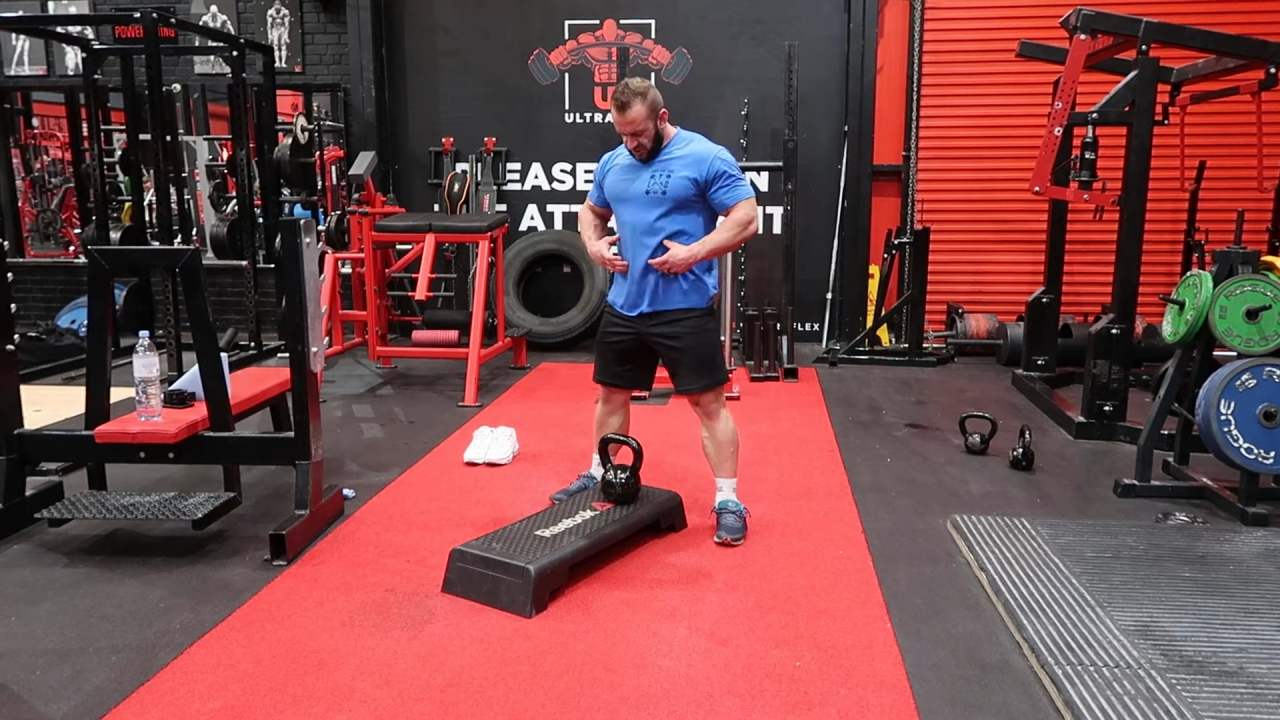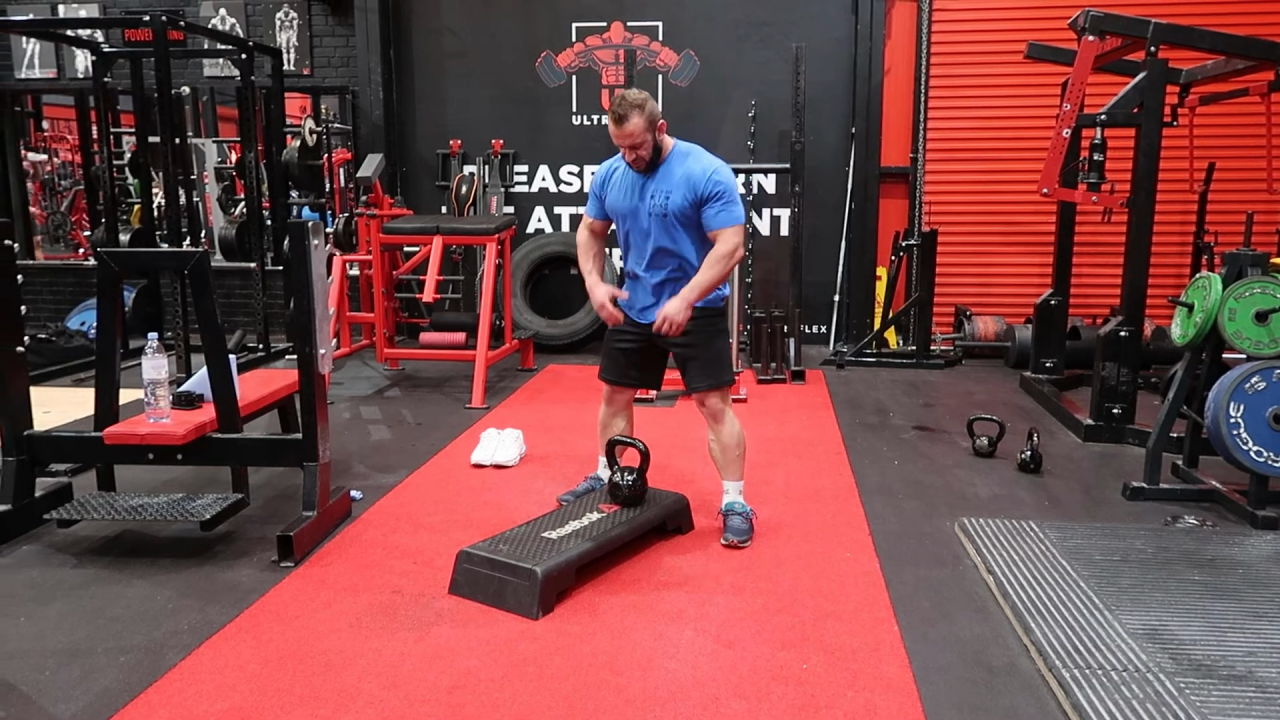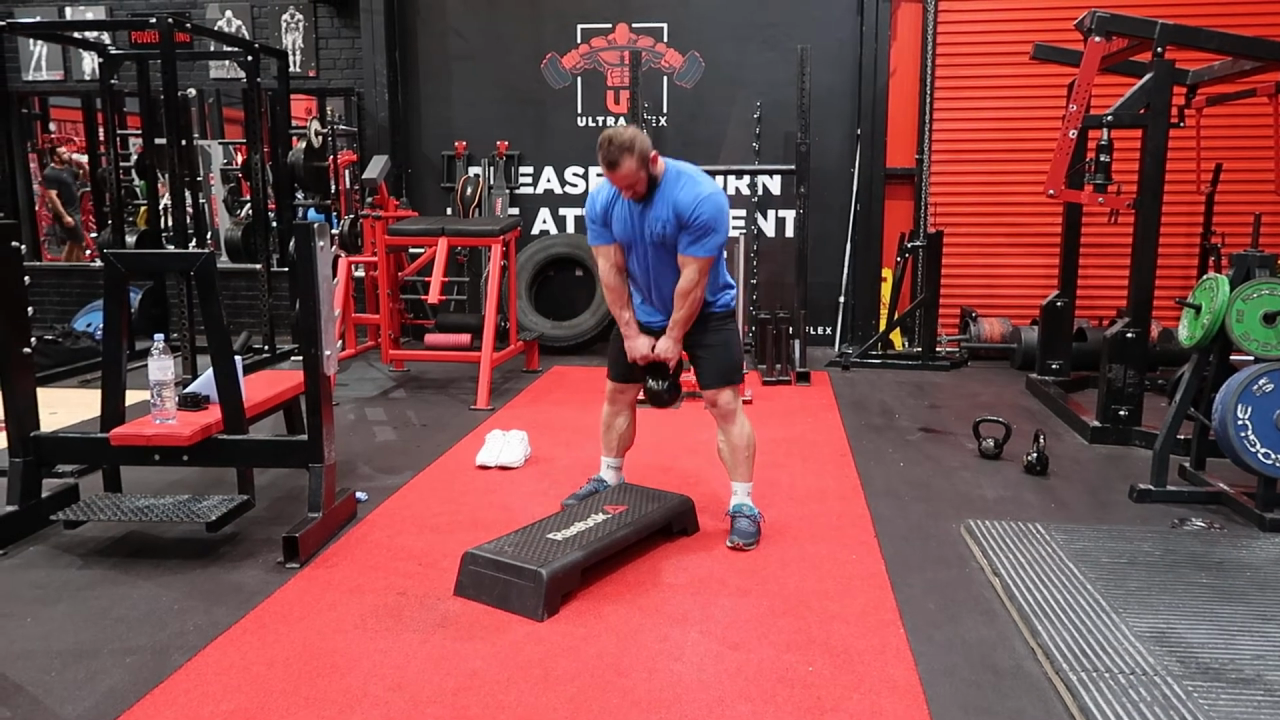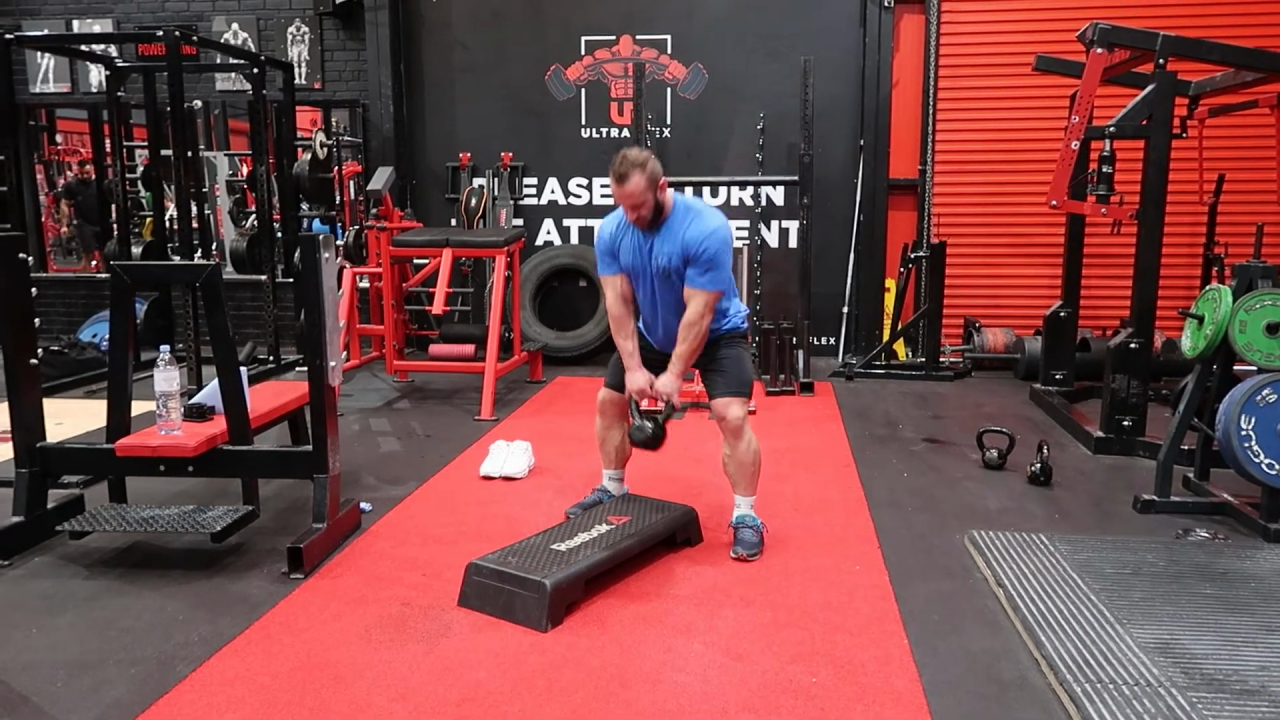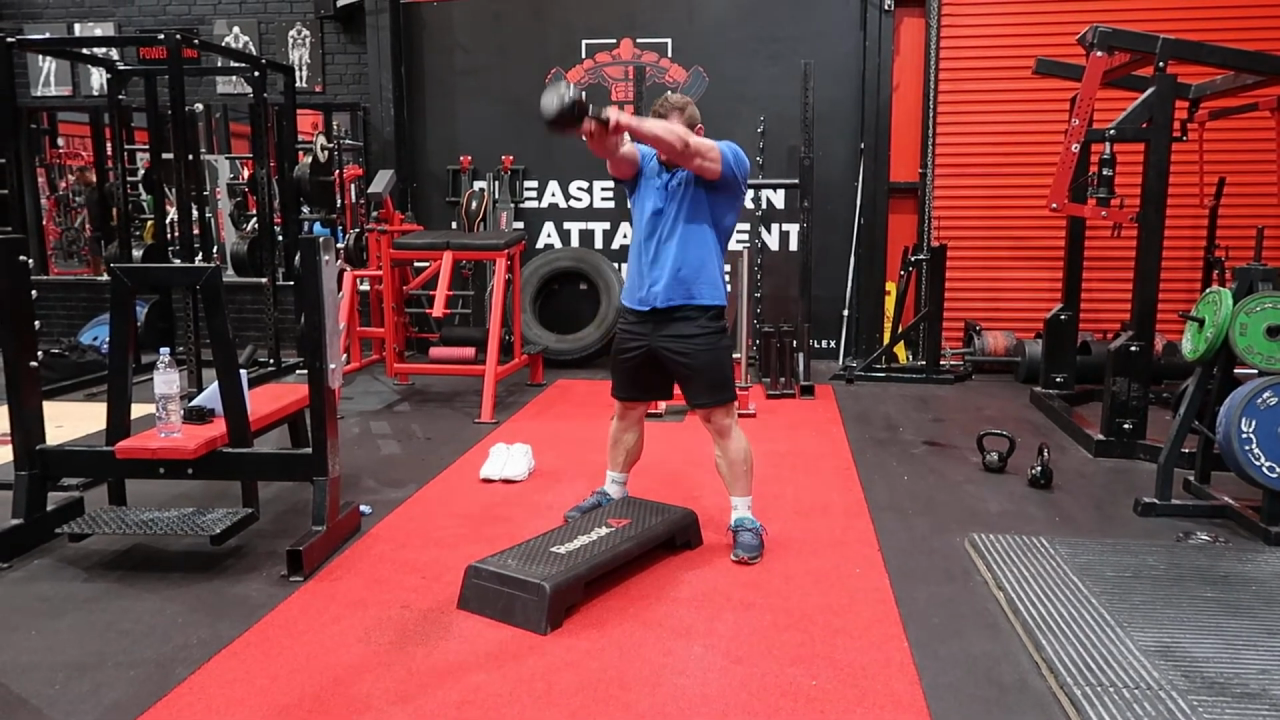
dt=1s
person 1, frame 1
left shoulder: (707, 158)
right shoulder: (612, 164)
left elbow: (746, 219)
right elbow: (591, 211)
left wrist: (692, 253)
right wrist: (594, 245)
left hip: (686, 308)
right hip: (624, 305)
left knee: (708, 402)
right knee: (611, 394)
left ankle: (728, 501)
right ankle: (599, 475)
person 1, frame 2
left shoulder: (707, 173)
right shoulder: (608, 176)
left elbow: (731, 246)
right elbow: (590, 233)
left wrist: (684, 302)
right wrist: (595, 283)
left hip: (699, 309)
right hip: (633, 308)
left knee: (714, 403)
right knee: (614, 394)
left ankle: (735, 502)
right ankle: (605, 478)
person 1, frame 3
left shoulder: (700, 196)
right shoulder: (601, 200)
left elbow: (694, 279)
right elbow: (611, 272)
left wrist: (673, 338)
right wrist: (631, 334)
left hip: (707, 310)
right hip: (644, 312)
left knee: (724, 402)
right knee: (617, 393)
left ankle: (743, 505)
right ankle: (608, 480)
person 1, frame 4
left shoulder: (706, 229)
right shoulder: (610, 232)
left elbow: (700, 313)
right elbow: (619, 304)
left wrist: (675, 374)
right wrist: (635, 369)
left hip: (719, 332)
right hip: (654, 333)
left knee: (732, 416)
right knee: (608, 401)
left ankle: (745, 515)
right ankle: (612, 489)
person 1, frame 5
left shoulder: (727, 165)
right shoulder: (641, 166)
left elbow: (684, 147)
right elbow: (616, 155)
left wrist: (629, 122)
right wrist: (601, 133)
left hip: (696, 317)
right hip: (636, 314)
left knee: (719, 418)
right knee: (627, 410)
left ankle: (744, 518)
right ankle: (613, 493)
